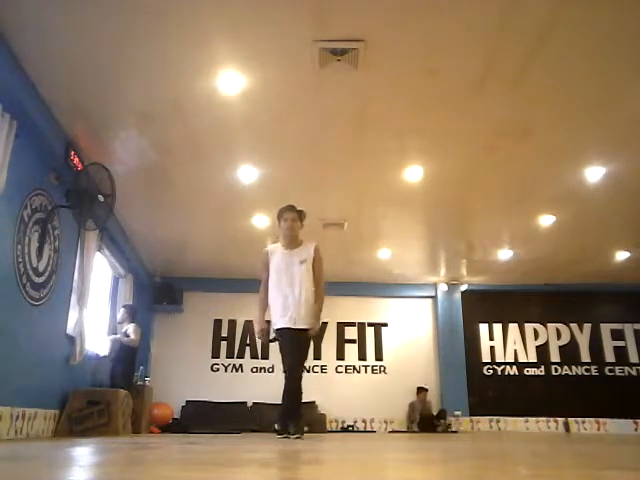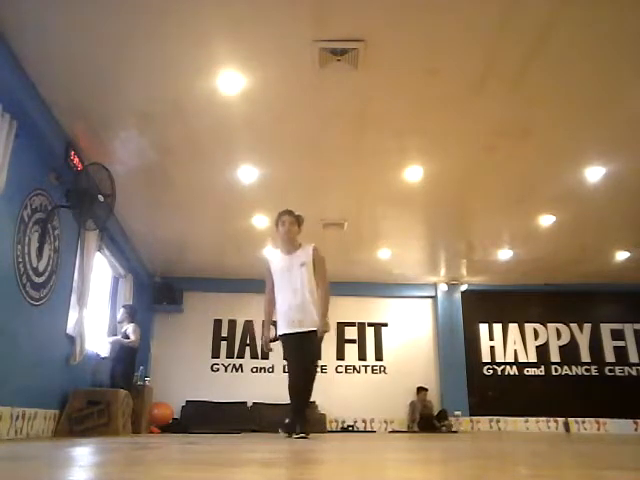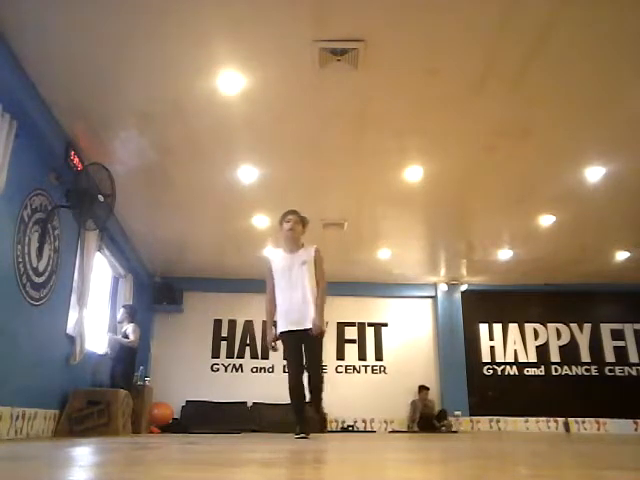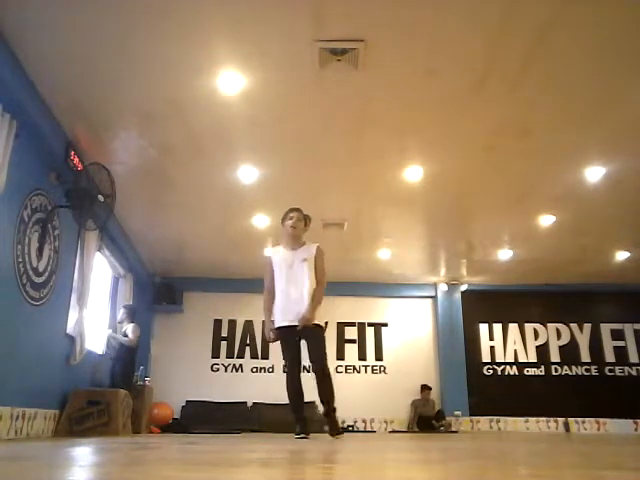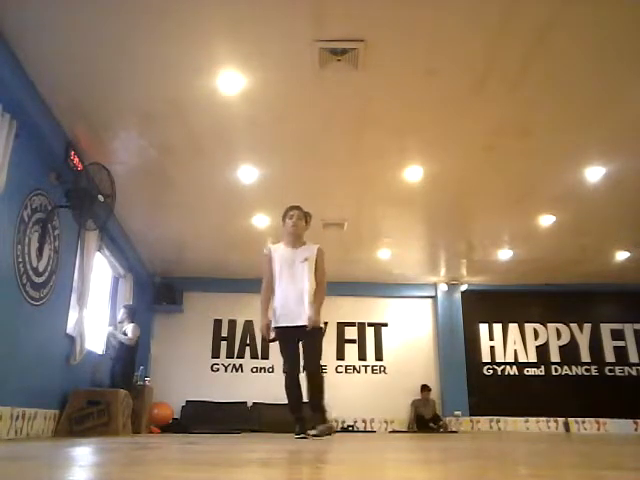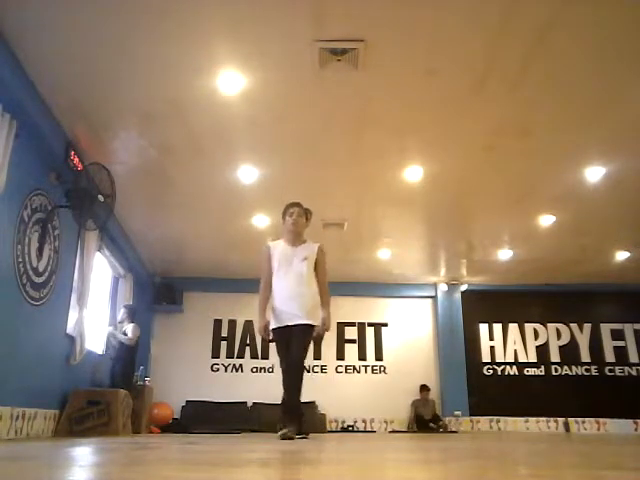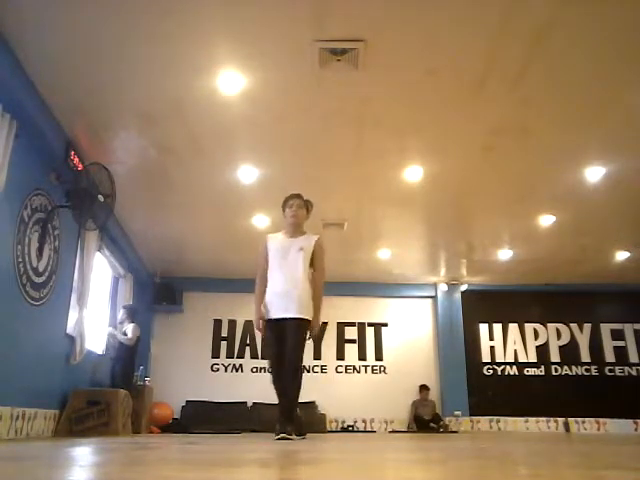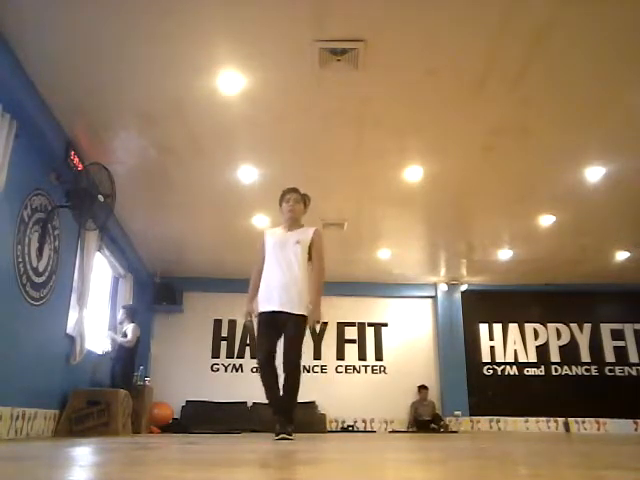
dt=0.2s
person 1, frame 1
left shoulder: (312, 250)
right shoulder: (270, 253)
left elbow: (319, 287)
right elbow: (264, 287)
left wrist: (316, 317)
right wrist: (261, 318)
left hip: (305, 321)
right hip: (282, 320)
left knee: (296, 370)
right knee: (292, 369)
left ankle: (284, 420)
right ankle: (295, 421)
person 1, frame 2
left shoulder: (312, 252)
right shoulder: (272, 258)
left elbow: (323, 286)
right elbow: (270, 296)
left wrist: (324, 317)
right wrist: (266, 328)
left hip: (312, 323)
right hip: (287, 325)
left knee: (308, 372)
right knee: (295, 373)
left ankle: (294, 419)
right ankle: (300, 423)
person 1, frame 3
left shoulder: (313, 253)
right shoulder: (273, 257)
left elbow: (321, 286)
right elbow: (271, 295)
left wrist: (319, 315)
right wrist: (269, 328)
left hip: (310, 321)
right hip: (287, 324)
left knee: (315, 369)
right knee: (294, 373)
left ankle: (317, 407)
right ankle: (301, 422)
person 1, frame 4
left shoulder: (315, 251)
right shoulder: (273, 254)
left elbow: (321, 284)
right elbow: (269, 289)
left wrist: (311, 310)
right wrist: (268, 320)
left hip: (310, 319)
right hip: (285, 320)
left knee: (320, 365)
right knee: (292, 371)
left ankle: (330, 413)
right ankle: (300, 422)
person 1, frame 5
left shoulder: (315, 251)
right shoulder: (272, 252)
left elbow: (321, 285)
right elbow: (267, 285)
left wrist: (315, 311)
right wrist: (264, 315)
left hip: (309, 318)
right hip: (283, 320)
left knee: (312, 366)
right knee: (291, 371)
left ankle: (319, 418)
right ankle: (299, 422)
person 1, frame 6
left shoulder: (316, 250)
right shoulder: (271, 249)
left elbow: (323, 284)
right elbow: (265, 284)
left wrist: (326, 313)
right wrist: (262, 315)
left hip: (306, 317)
right hip: (280, 319)
left knee: (296, 364)
right knee: (287, 370)
left ankle: (289, 419)
right ankle: (295, 420)
person 1, frame 7
left shoulder: (314, 242)
right shoulder: (270, 241)
left elbow: (318, 280)
right elbow: (261, 276)
left wrist: (317, 315)
right wrist: (258, 307)
left hip: (299, 311)
right hip: (273, 312)
left knee: (292, 363)
right knee: (276, 366)
left ankle: (286, 421)
right ankle: (293, 418)
person 1, frame 8
left shoulder: (312, 234)
right shoulder: (268, 235)
left elbow: (318, 270)
right elbow: (259, 270)
left wrist: (316, 304)
right wrist: (250, 301)
left hip: (297, 306)
right hip: (268, 305)
left knee: (291, 362)
right knee: (264, 358)
left ankle: (286, 420)
right ankle: (280, 413)
